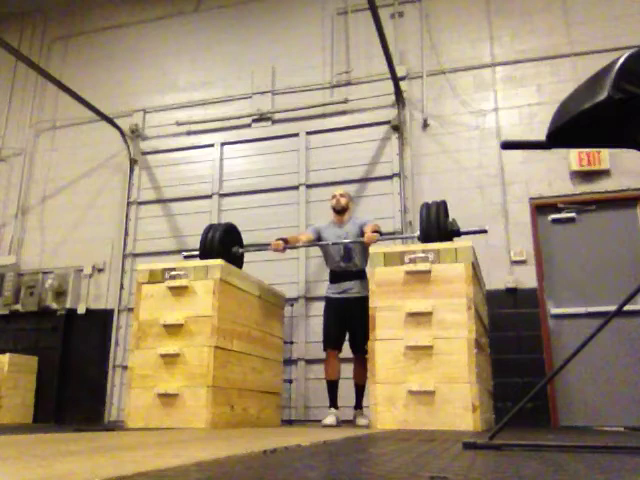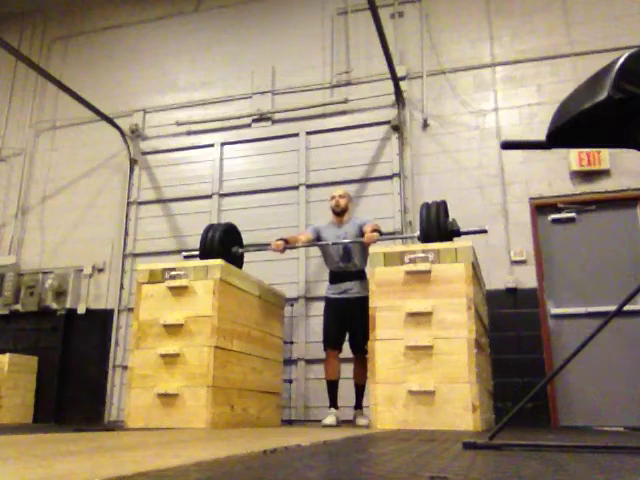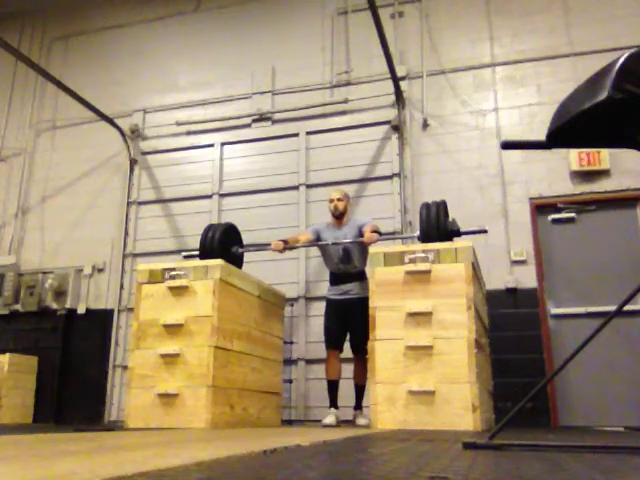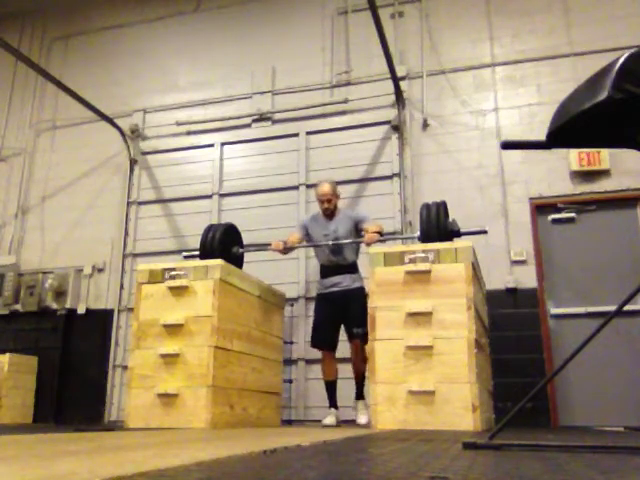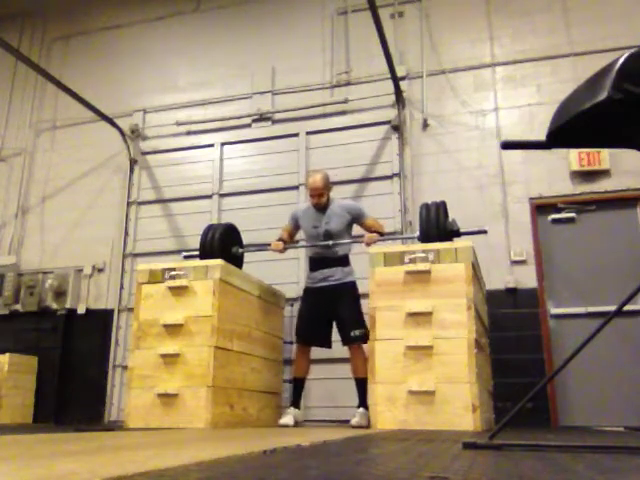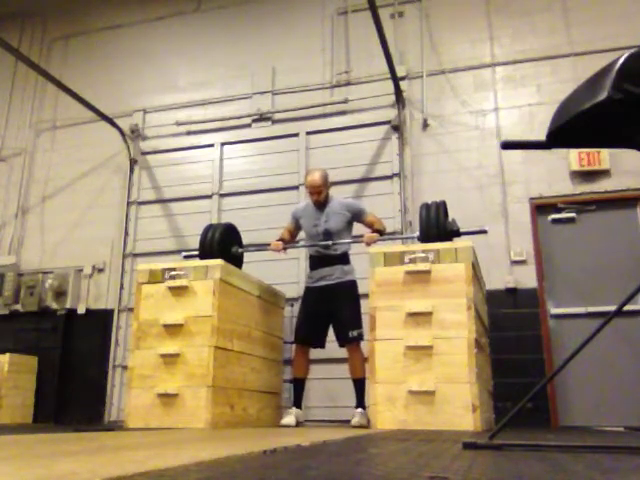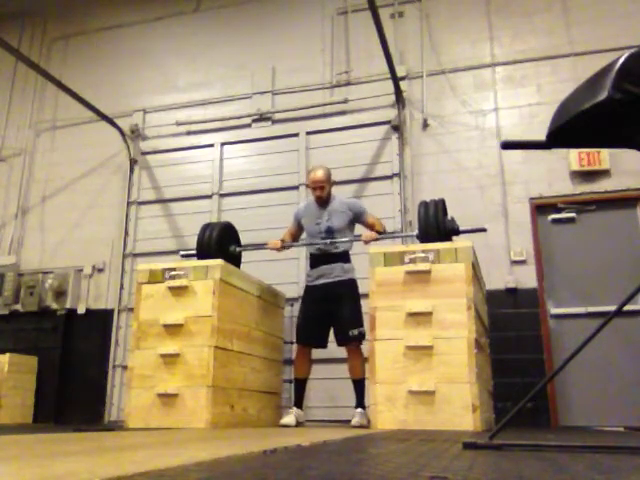
dt=0.7s
person 1, frame 1
left shoulder: (360, 224)
right shoulder: (322, 229)
left elbow: (372, 228)
right elbow: (303, 237)
left wrist: (373, 234)
right wrist: (284, 241)
left hip: (359, 295)
right hip: (334, 296)
left knee: (360, 353)
right knee: (331, 351)
left ankle: (359, 409)
right ankle: (333, 409)
person 1, frame 2
left shoulder: (359, 224)
right shoulder: (321, 229)
left elbow: (372, 228)
right elbow: (302, 237)
left wrist: (373, 233)
right wrist: (284, 242)
left hip: (359, 295)
right hip: (334, 296)
left knee: (360, 353)
right knee: (331, 351)
left ankle: (359, 409)
right ankle: (333, 409)
person 1, frame 3
left shoulder: (359, 224)
right shoulder: (321, 229)
left elbow: (371, 229)
right elbow: (302, 238)
left wrist: (372, 234)
right wrist: (284, 243)
left hip: (360, 296)
right hip: (335, 297)
left knee: (360, 353)
right knee: (332, 351)
left ankle: (358, 409)
right ankle: (333, 409)
person 1, frame 4
left shoulder: (352, 217)
right shoulder: (309, 222)
left elbow: (375, 229)
right elbow: (292, 241)
left wrist: (374, 234)
right wrist: (282, 245)
left hip: (352, 288)
right hip: (326, 291)
left knee: (357, 343)
right knee: (326, 350)
left ankle: (360, 398)
right ankle: (333, 408)
person 1, frame 5
left shoulder: (348, 208)
right shoulder: (300, 213)
left elbow: (377, 227)
right elbow: (288, 233)
left wrist: (374, 235)
right wrist: (280, 242)
left hip: (342, 283)
right hip: (314, 286)
left knee: (354, 342)
right knee: (303, 344)
left ankle: (363, 407)
right ankle: (294, 407)
person 1, frame 6
left shoulder: (348, 206)
right shoulder: (300, 211)
left elbow: (377, 223)
right elbow: (289, 232)
left wrist: (375, 233)
right wrist: (281, 242)
left hip: (342, 283)
right hip: (314, 285)
left knee: (352, 343)
right knee: (301, 344)
left ankle: (360, 408)
right ankle: (296, 408)
person 1, frame 7
left shoulder: (349, 206)
right shoulder: (302, 211)
left elbow: (379, 226)
right elbow: (291, 236)
left wrist: (374, 233)
right wrist: (279, 243)
left hip: (342, 282)
right hip: (314, 284)
left knee: (352, 344)
right knee: (302, 345)
left ankle: (360, 408)
right ankle: (297, 408)
